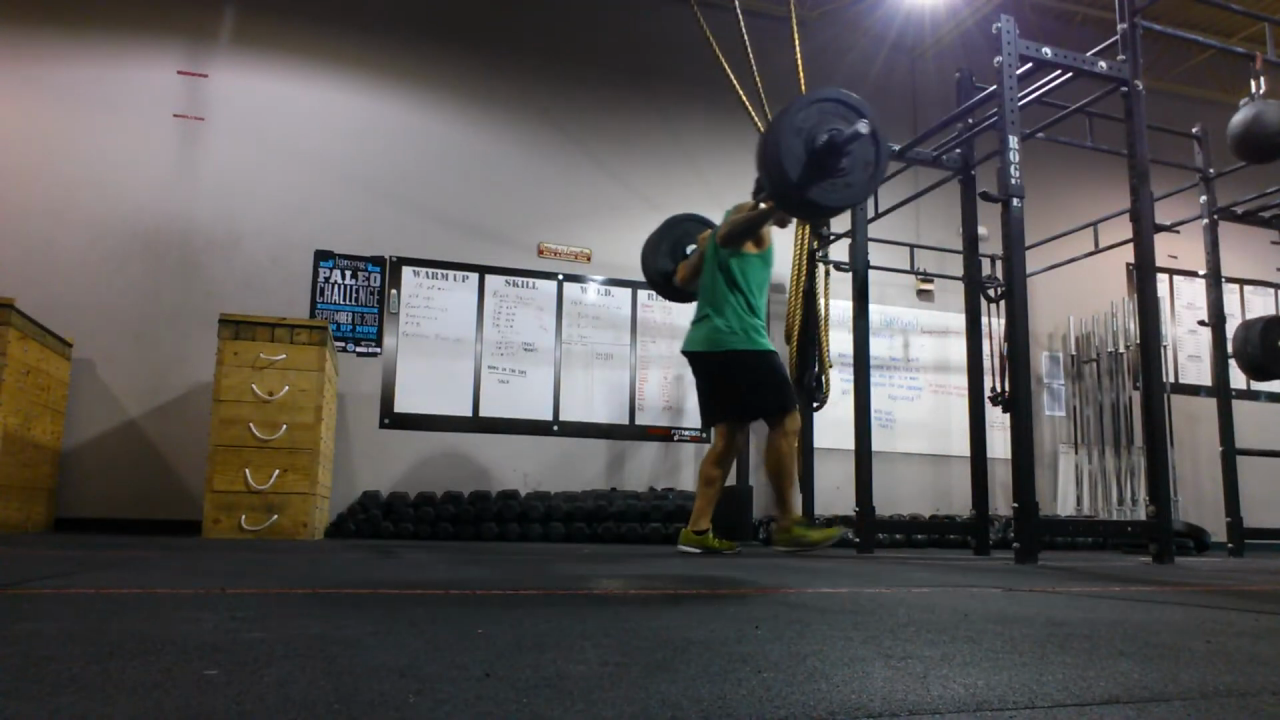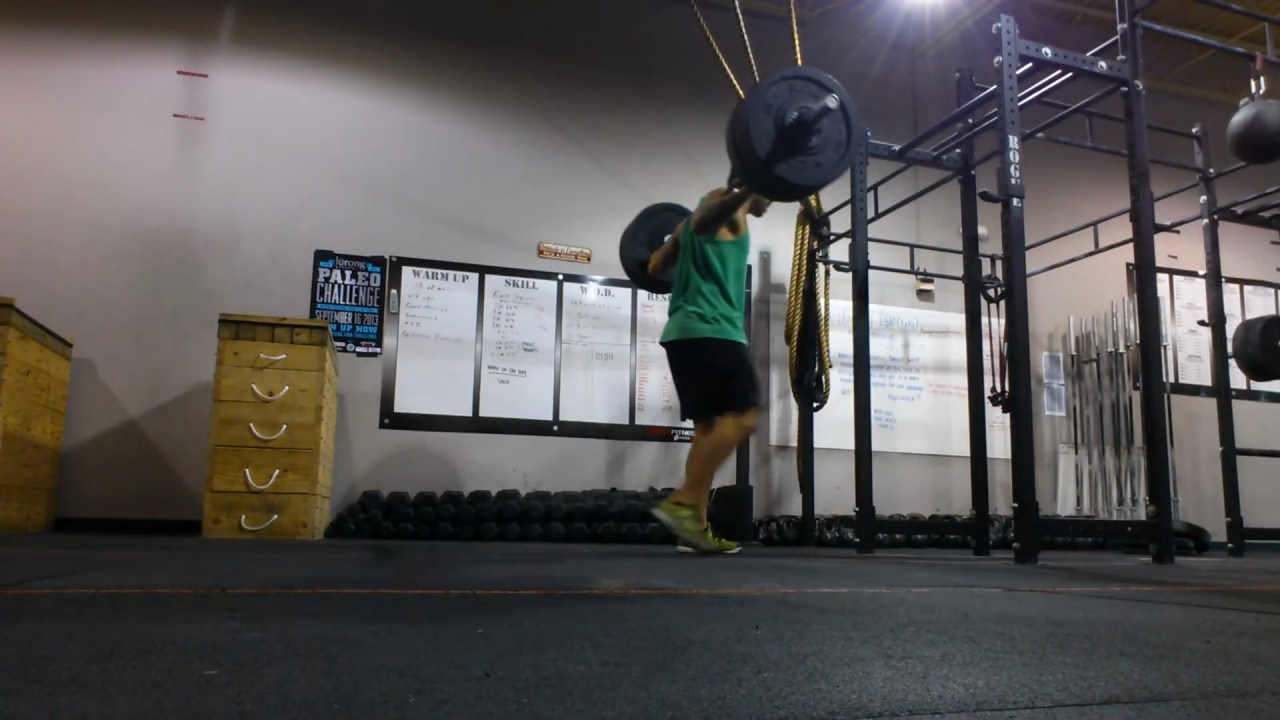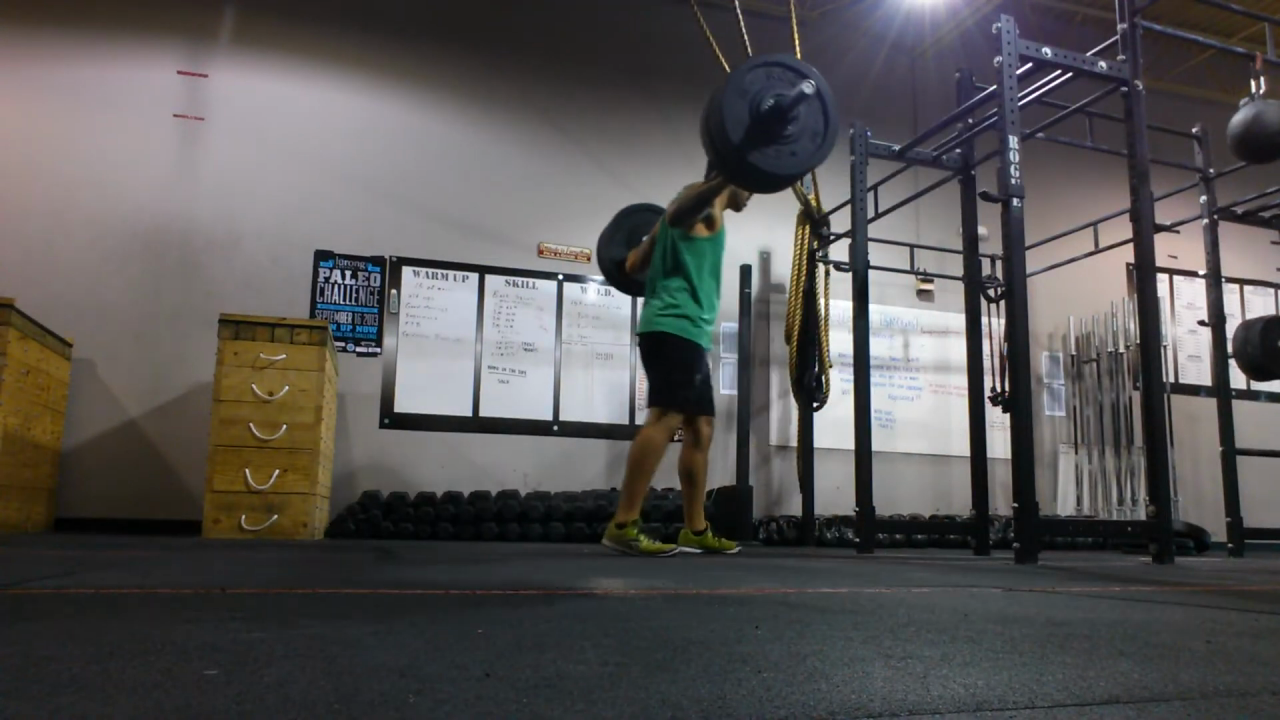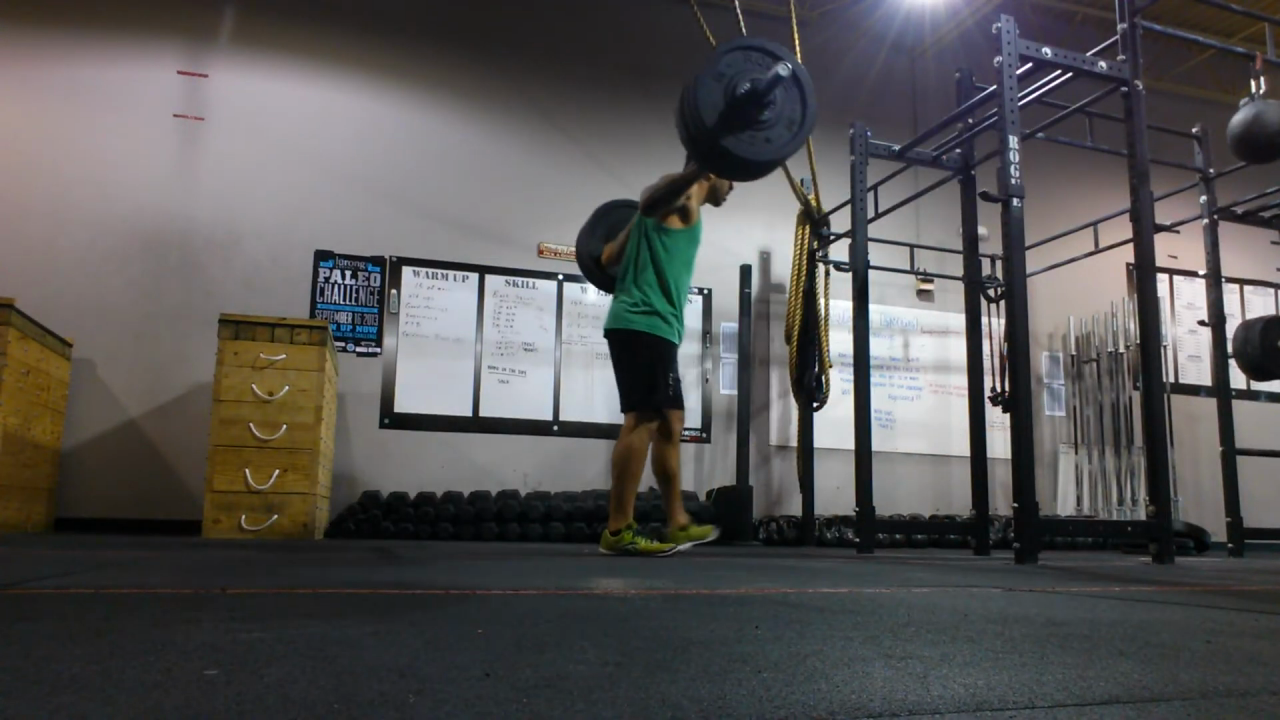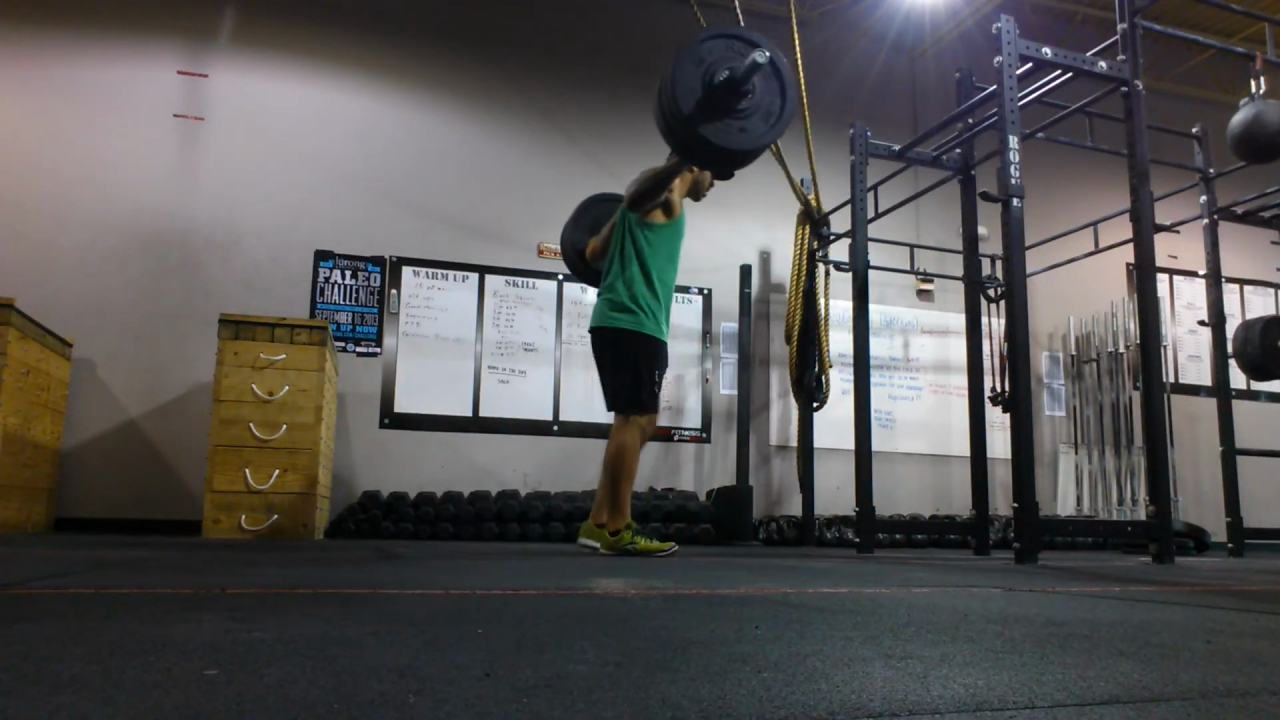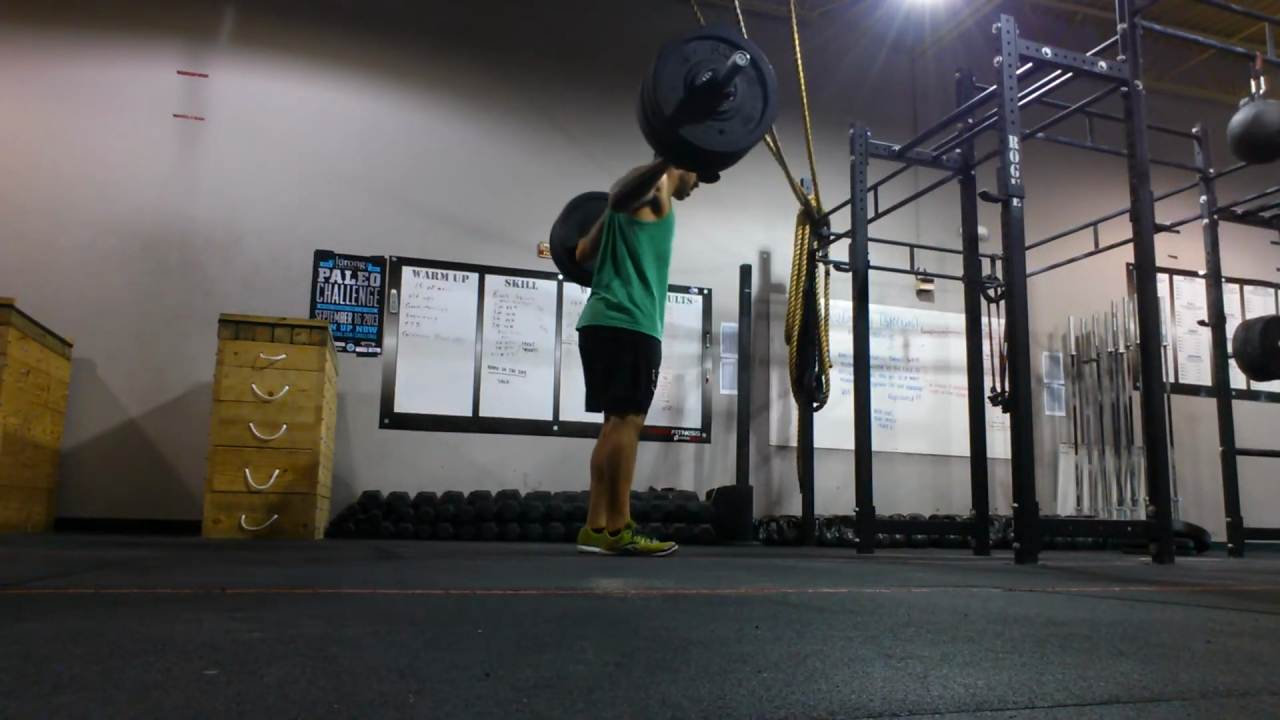
dt=0.2s
person 1, frame 1
left shoulder: (726, 228)
right shoulder: (745, 216)
left elbow: (682, 278)
right elbow: (734, 229)
left wrist: (703, 246)
right wrist: (778, 207)
left hip: (707, 341)
right hip: (737, 341)
left knee: (728, 436)
right knee: (785, 423)
left ankle: (697, 530)
right ankle: (789, 524)
person 1, frame 2
left shoulder: (709, 216)
right shoulder: (726, 203)
left elbow: (656, 266)
right elbow: (706, 216)
left wrist: (677, 235)
left hip: (687, 330)
right hip: (711, 329)
left knee: (717, 426)
right knee: (741, 419)
left ankle: (696, 527)
right ankle: (680, 504)
person 1, frame 3
left shoulder: (695, 211)
right shoulder: (706, 202)
left elbow: (634, 264)
right elbow: (677, 212)
left wrist: (653, 237)
right wrist: (723, 180)
left hip: (672, 329)
right hip: (678, 328)
left knee: (700, 430)
right knee: (664, 420)
left ankle: (697, 530)
right ankle: (623, 525)
person 1, frame 4
left shoulder: (667, 206)
right shoulder: (682, 196)
left elbow: (610, 257)
right elbow: (651, 198)
left wrist: (628, 233)
right wrist: (698, 168)
left hip: (640, 324)
right hip: (647, 324)
left knee: (669, 424)
right knee: (643, 422)
left ankle: (678, 523)
right ankle: (619, 530)
person 1, frame 5
left shoulder: (651, 200)
right shoulder: (666, 188)
left elbow: (594, 252)
right elbow: (635, 193)
left wrist: (612, 226)
right wrist: (683, 160)
left hip: (617, 322)
right hip: (634, 323)
left knee: (636, 423)
right knee: (633, 421)
left ankle: (599, 523)
right ankle: (618, 530)
person 1, frame 6
left shoulder: (637, 198)
right shoulder: (655, 185)
left elbow: (584, 252)
right elbow: (620, 194)
left wrist: (601, 227)
right wrist: (668, 159)
left hip: (604, 321)
right hip: (629, 323)
left knee: (617, 424)
right knee: (627, 421)
left ankle: (596, 528)
right ankle: (618, 530)
